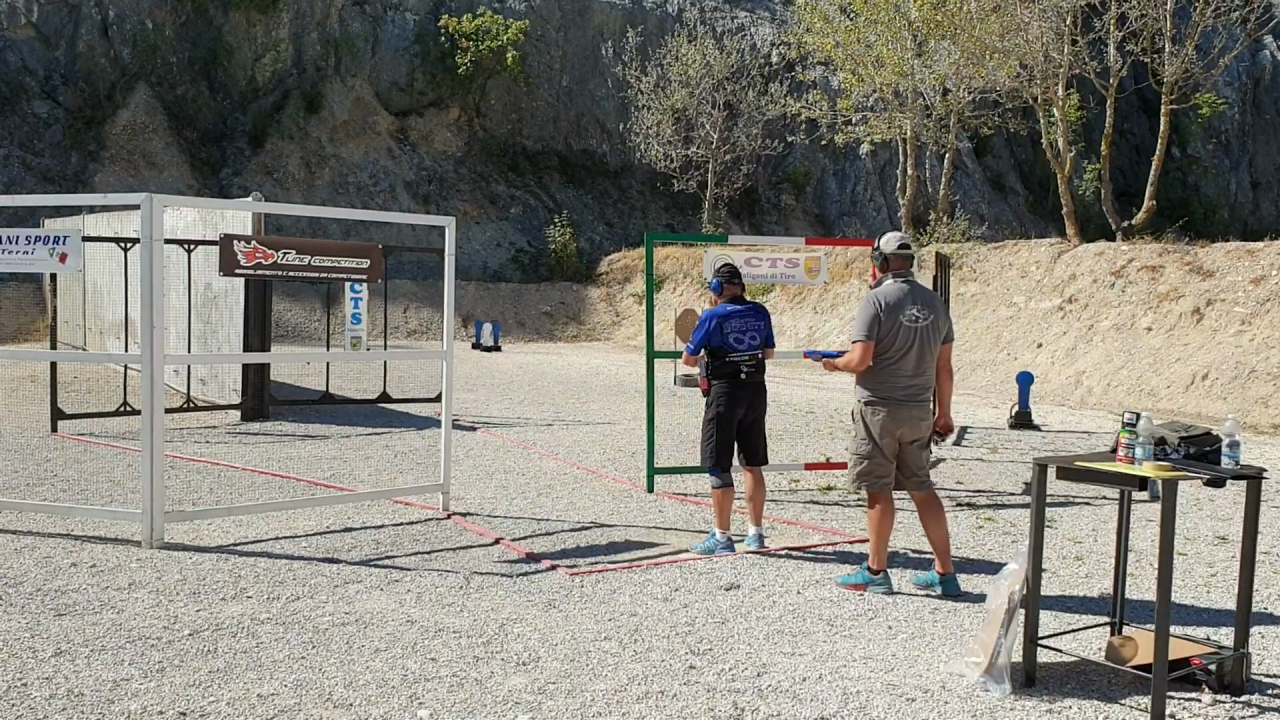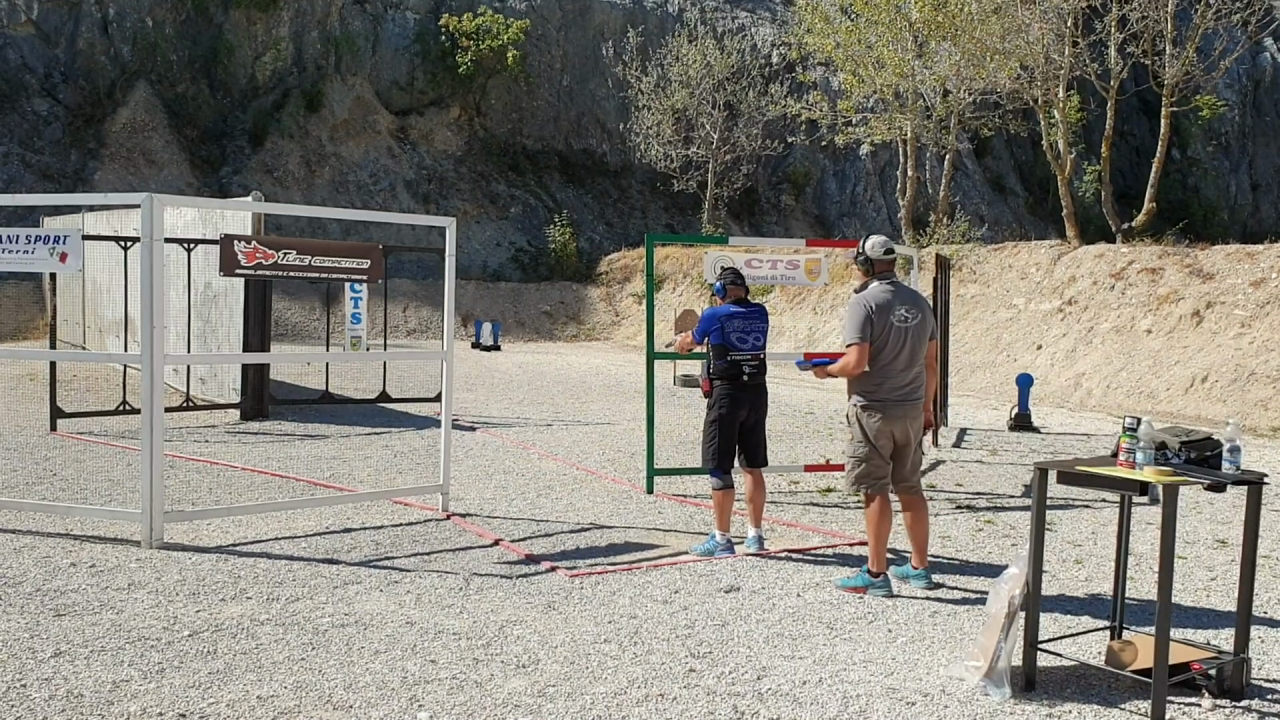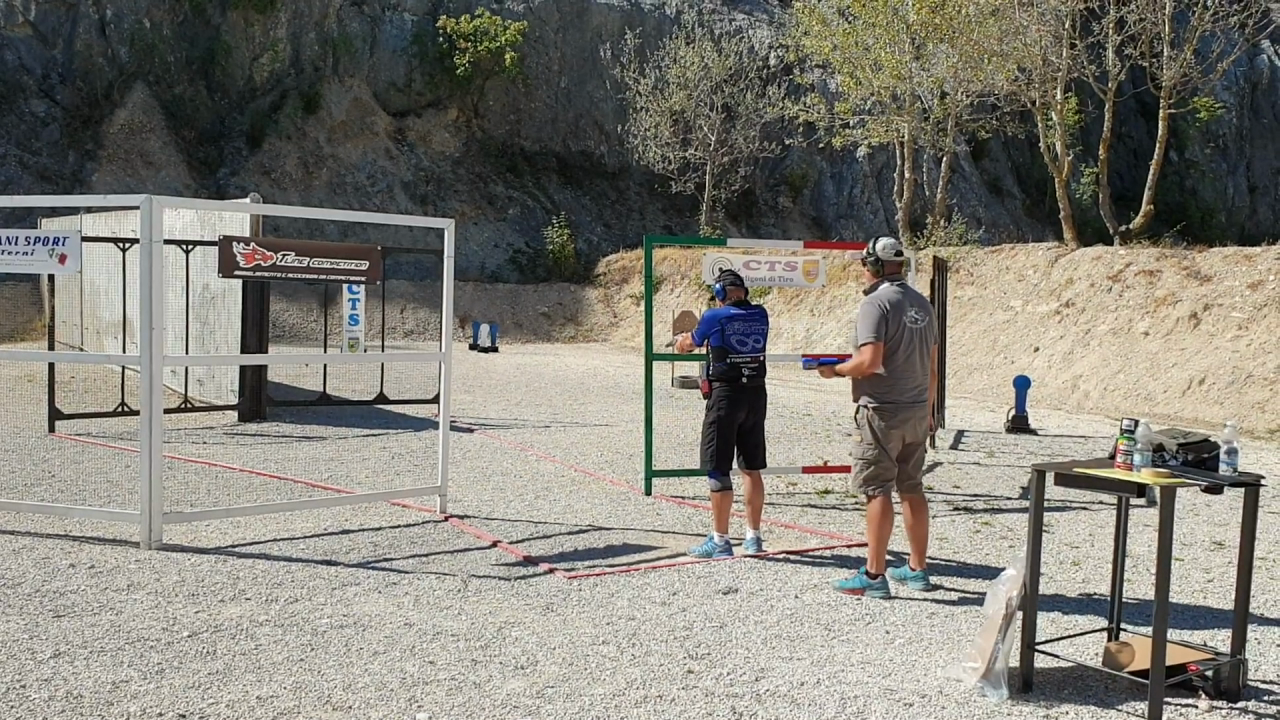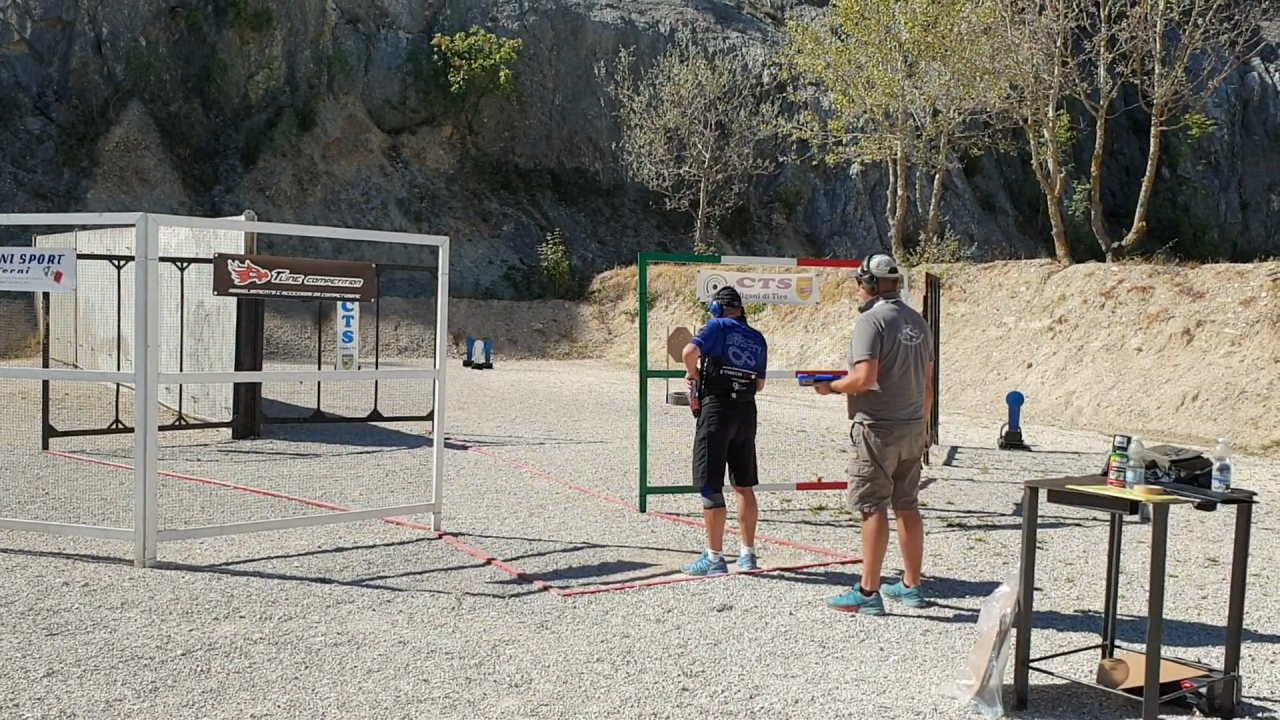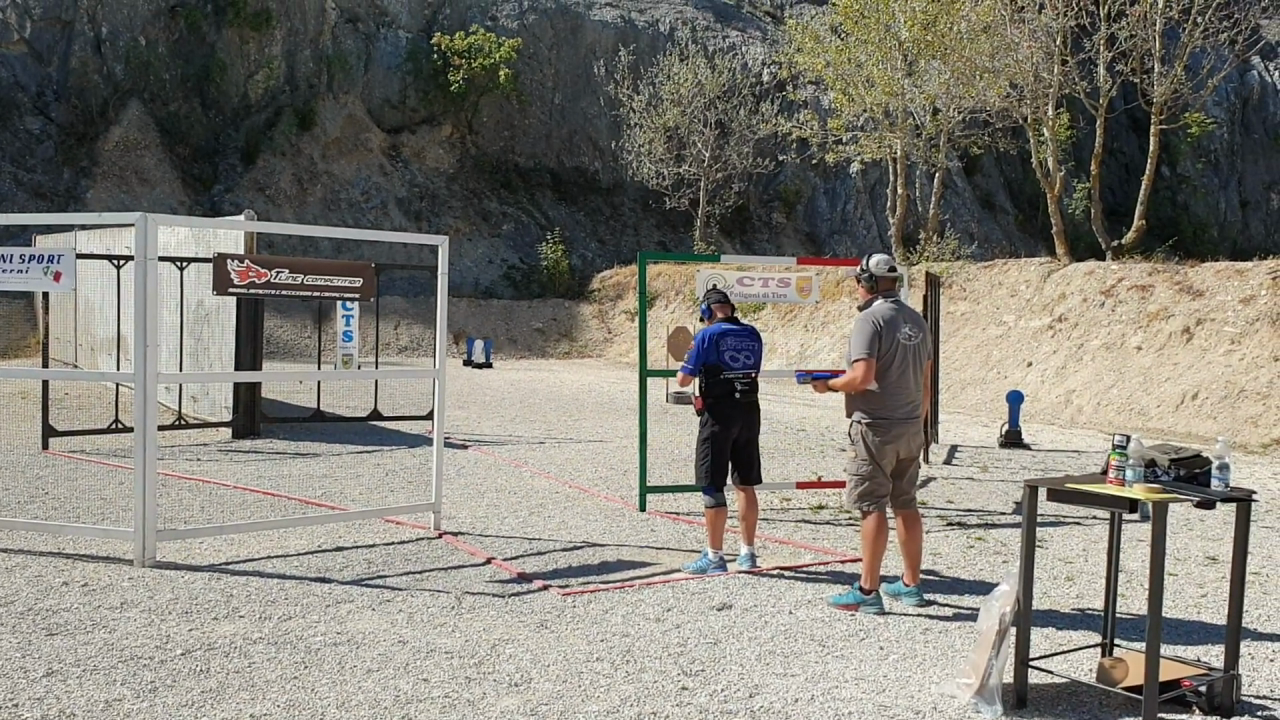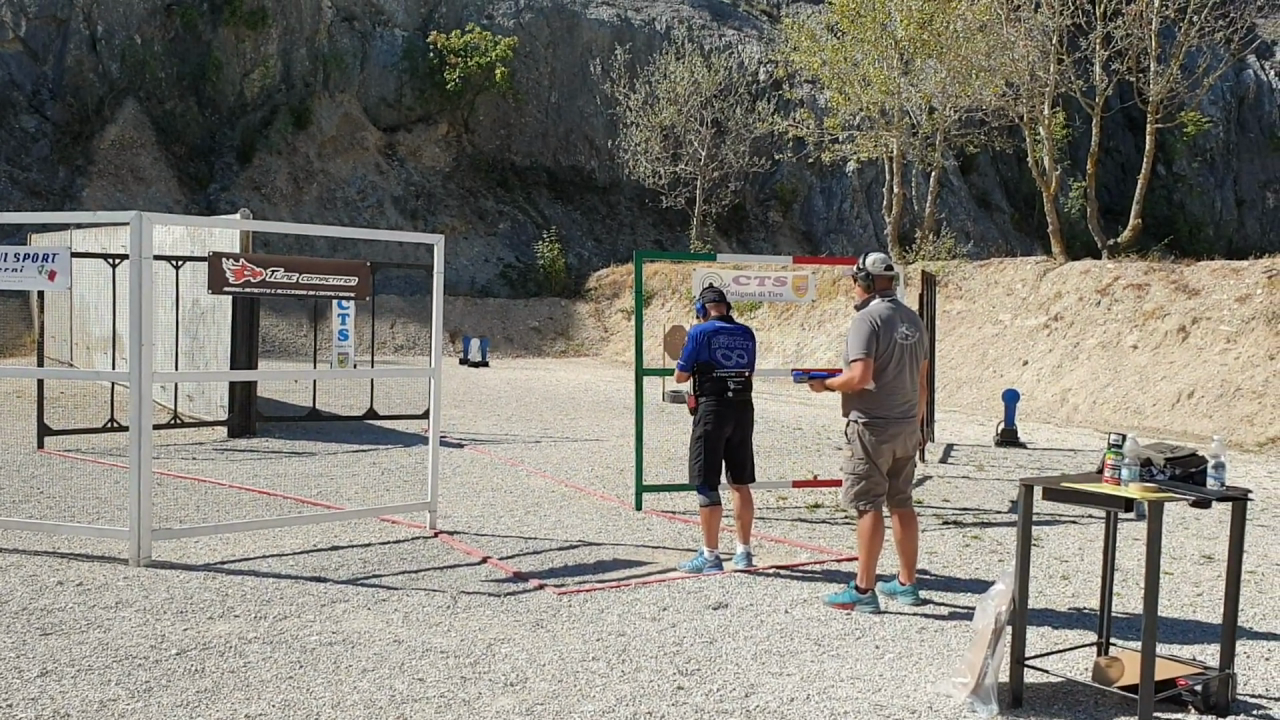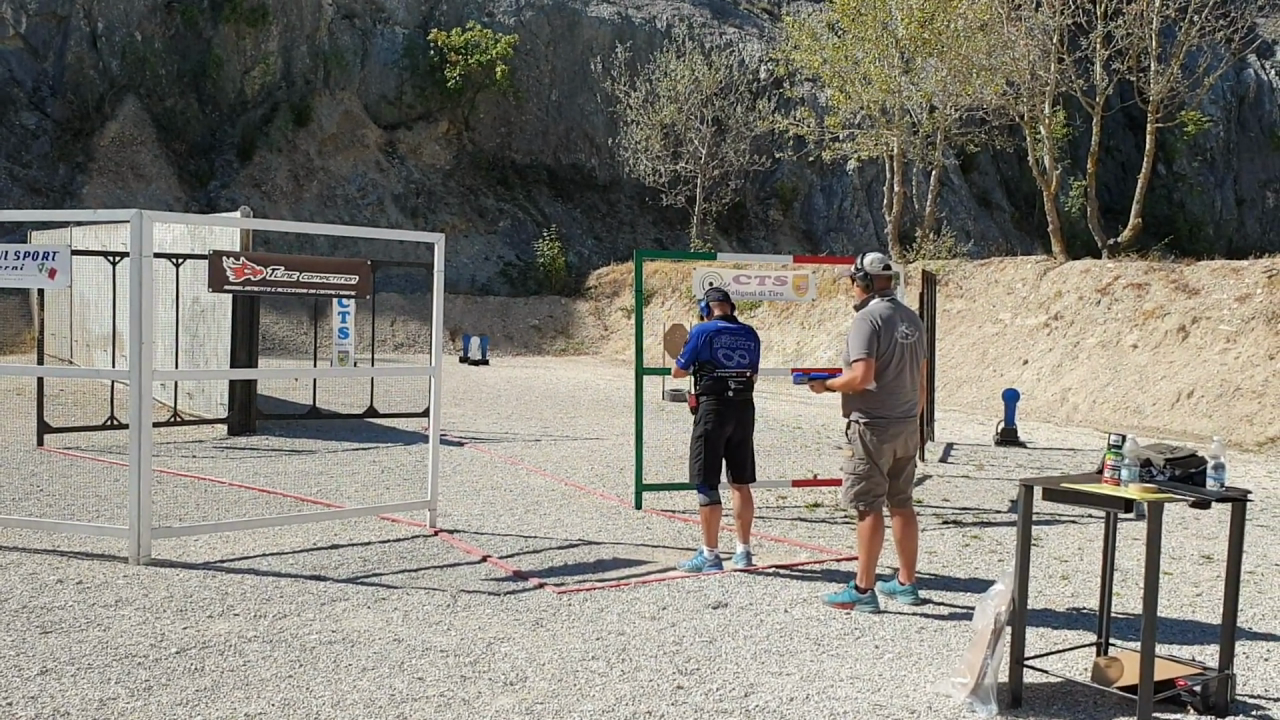
dt=0.7s
person 1, frame 1
left shoulder: (876, 299)
right shoulder: (935, 302)
left elbow: (860, 360)
right elbow: (944, 366)
left wrist: (835, 363)
right wrist: (944, 412)
left hip: (879, 408)
right hip: (918, 411)
left knee: (879, 490)
right knee: (922, 489)
left ankle: (875, 572)
right ankle: (945, 573)
person 1, frame 2
left shoulder: (864, 302)
right shoulder: (919, 301)
left elbow: (856, 363)
right elbow: (930, 362)
left wrist: (827, 370)
right wrist: (926, 406)
left hip: (874, 410)
right hip: (911, 411)
left knee: (875, 490)
right knee: (910, 488)
left ankle: (876, 574)
right ankle: (919, 568)
person 1, frame 3
left shoulder: (876, 302)
right shoulder: (922, 304)
left elbow: (869, 361)
right elbow: (931, 365)
left wrist: (836, 370)
right wrist: (927, 410)
left hip: (881, 412)
right hip: (916, 412)
left knee: (878, 490)
right knee: (912, 488)
left ankle: (874, 575)
right ankle: (917, 569)
person 1, frame 4
left shoulder: (871, 320)
right shoulder: (917, 321)
left elbow: (864, 379)
right elbow: (927, 383)
left wrist: (831, 386)
right wrist: (923, 426)
left hip: (878, 429)
right hip: (912, 429)
left knee: (873, 507)
right knee: (907, 506)
left ankle: (868, 592)
right ankle: (911, 586)
person 1, frame 5
left shoulder: (870, 319)
right shoulder: (917, 320)
left elbow: (862, 377)
right elbow: (924, 382)
left wrist: (829, 385)
left hip: (875, 428)
right hip: (910, 428)
left knee: (872, 506)
right knee: (906, 504)
left ankle: (867, 591)
right ankle: (911, 584)
person 1, frame 6
left shoulder: (867, 318)
right shoulder: (913, 319)
left elbow: (860, 377)
right elbow: (921, 381)
left wrist: (826, 384)
left hip: (872, 428)
right hip: (906, 428)
left knee: (869, 506)
right knee: (902, 504)
left ankle: (863, 590)
right ankle: (907, 584)
person 1, frame 7
left shoulder: (868, 318)
right shoulder: (912, 318)
left elbow: (861, 377)
right elbow: (920, 380)
left wrist: (827, 385)
left hip: (872, 428)
right hip: (906, 427)
left knee: (869, 506)
right knee: (902, 503)
left ankle: (863, 589)
right ankle: (906, 583)
person 2, frame 1
left shoulder: (713, 316)
right shoulder: (760, 312)
left elbow: (688, 358)
right elbow: (769, 351)
left wrist: (704, 359)
left hip: (725, 393)
right hip: (755, 392)
left knee: (718, 468)
right knee: (753, 465)
left ankle: (722, 537)
right ankle: (755, 533)
person 2, frame 2
left shoulder: (715, 315)
right shoulder: (760, 314)
left elbow: (692, 340)
left wrist: (681, 342)
left hip: (726, 394)
right hip: (756, 394)
left knee: (720, 469)
right knee: (753, 467)
left ankle: (721, 539)
right ankle: (755, 535)
person 2, frame 3
left shoulder: (715, 316)
right shoulder: (761, 315)
left elbow: (691, 342)
left wrist: (682, 341)
left hip: (725, 396)
right hip: (756, 395)
left knee: (718, 470)
right knee: (752, 468)
left ankle: (719, 541)
right ankle: (753, 537)
person 2, frame 4
left shoulder: (718, 326)
right shoulder: (757, 338)
left elbow: (690, 351)
right elbow: (759, 384)
left wrist: (694, 374)
left hip: (716, 411)
right hip: (746, 412)
left knee: (710, 487)
right knee: (744, 485)
left ankle: (714, 558)
right ankle: (747, 554)
person 2, frame 5
left shoulder: (707, 335)
right shoulder: (752, 334)
left elbow: (683, 380)
left wrist: (688, 364)
left hip: (719, 413)
right hip: (749, 411)
left knee: (712, 486)
right knee: (746, 484)
left ankle: (714, 557)
right ankle: (748, 553)
person 2, frame 6
left shoulder: (700, 332)
right shoulder: (746, 334)
left elbow: (680, 376)
left hip: (712, 410)
right hip: (743, 410)
left knee: (707, 485)
right knee: (741, 483)
left ankle: (710, 556)
right ankle: (744, 551)
person 2, frame 7
left shoulder: (703, 331)
right shoulder: (750, 334)
left elbow: (677, 372)
left hip: (712, 410)
right hip: (744, 410)
left knee: (707, 484)
right knee: (741, 482)
left ankle: (710, 555)
right ankle: (743, 551)
